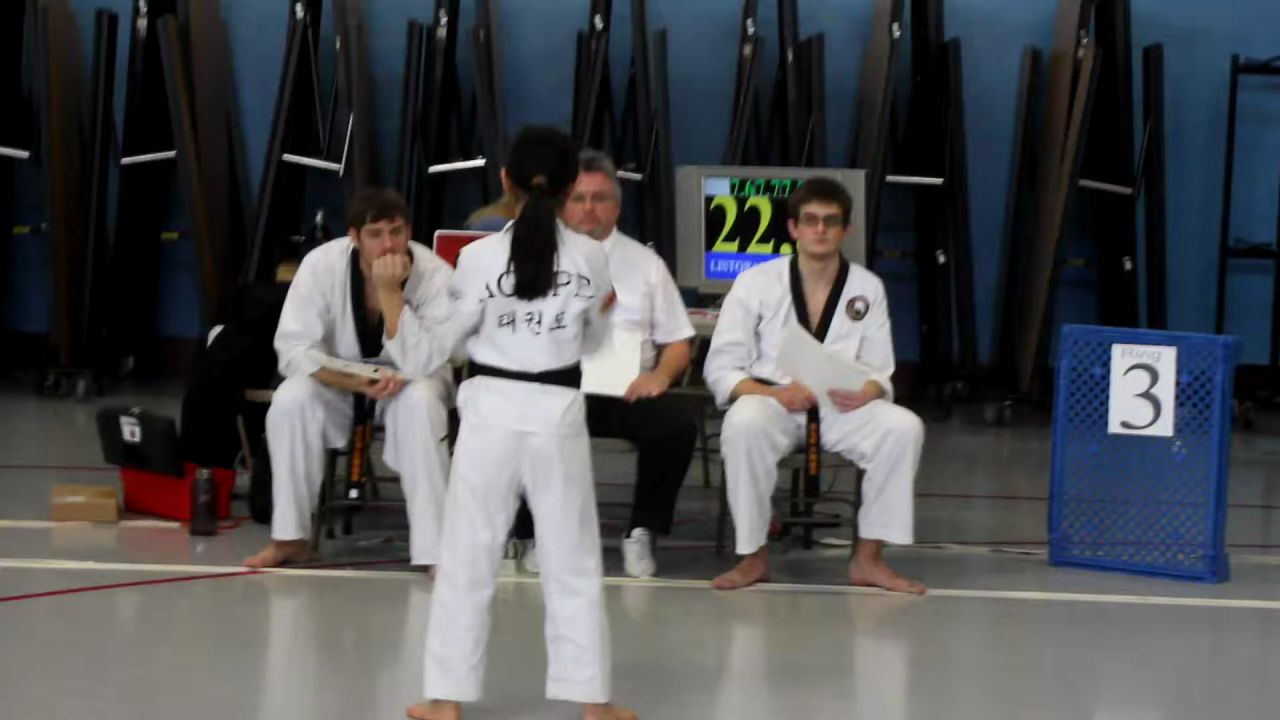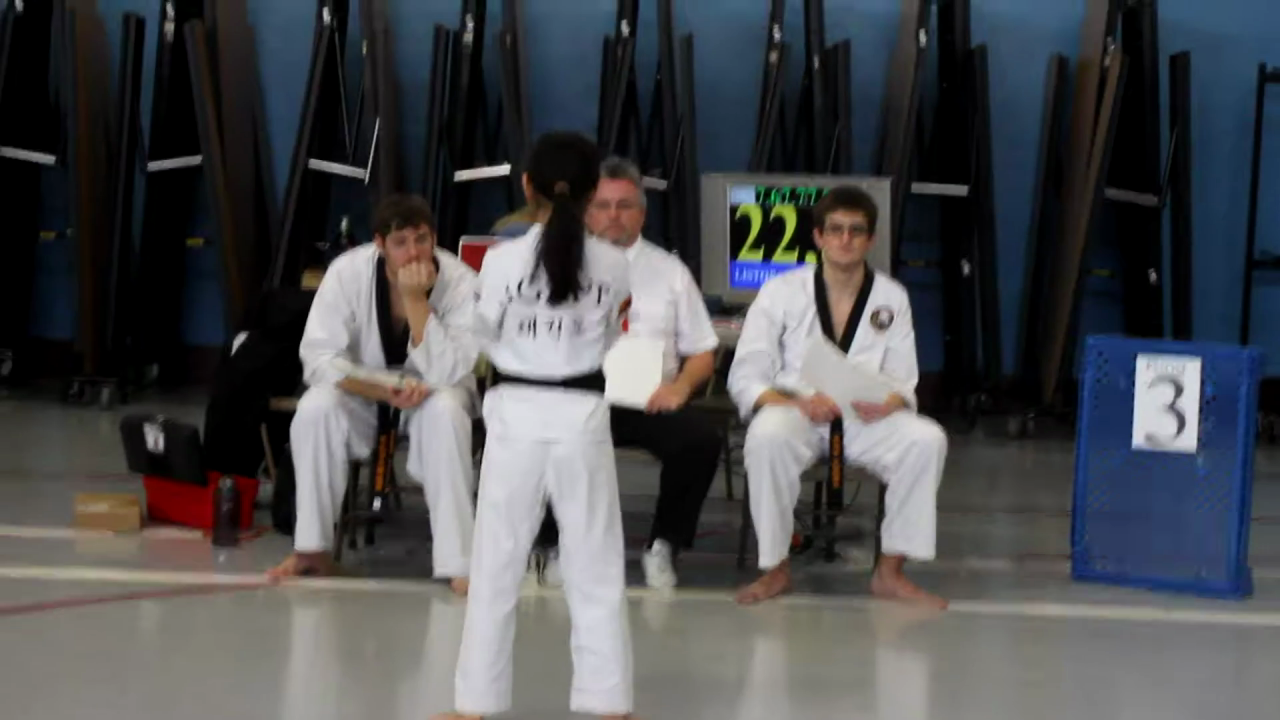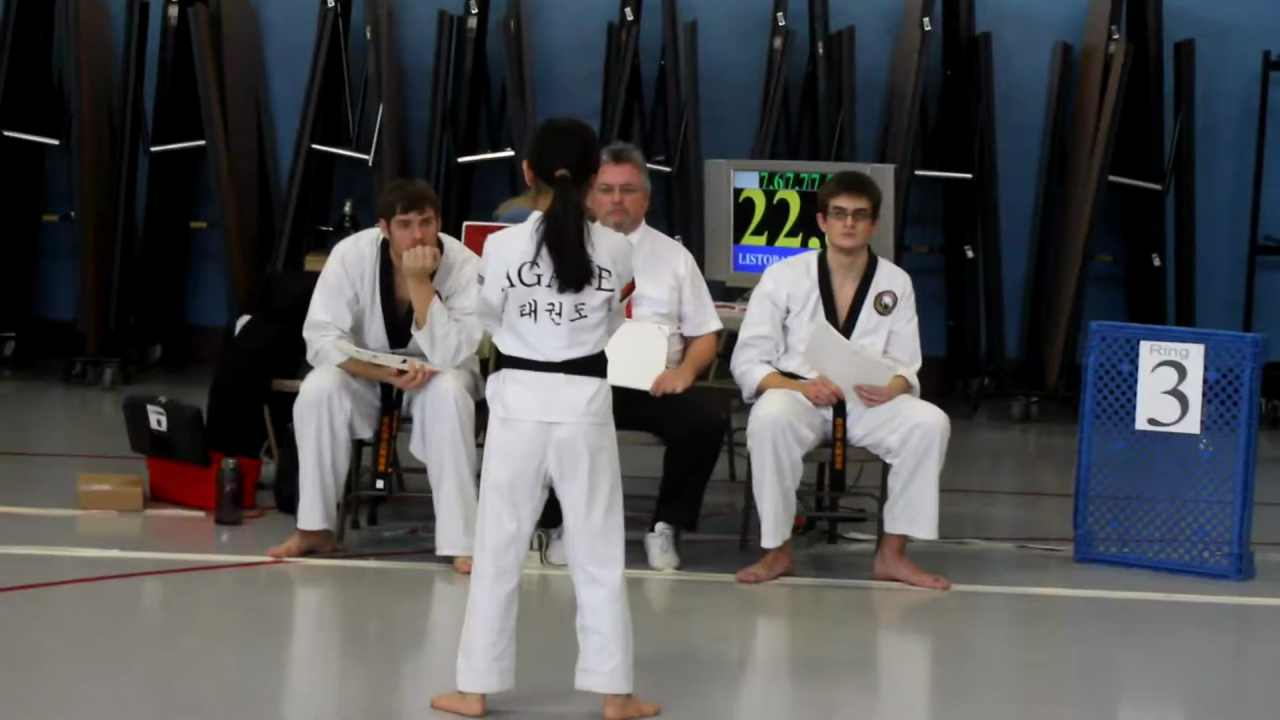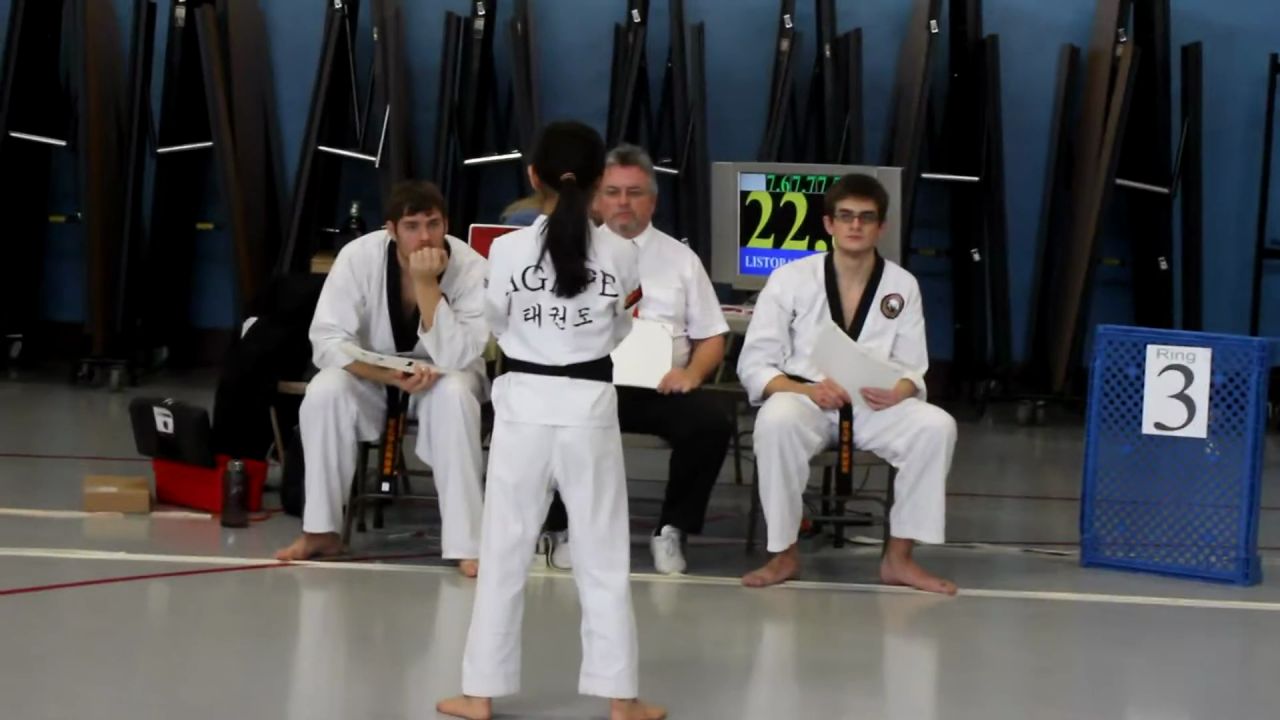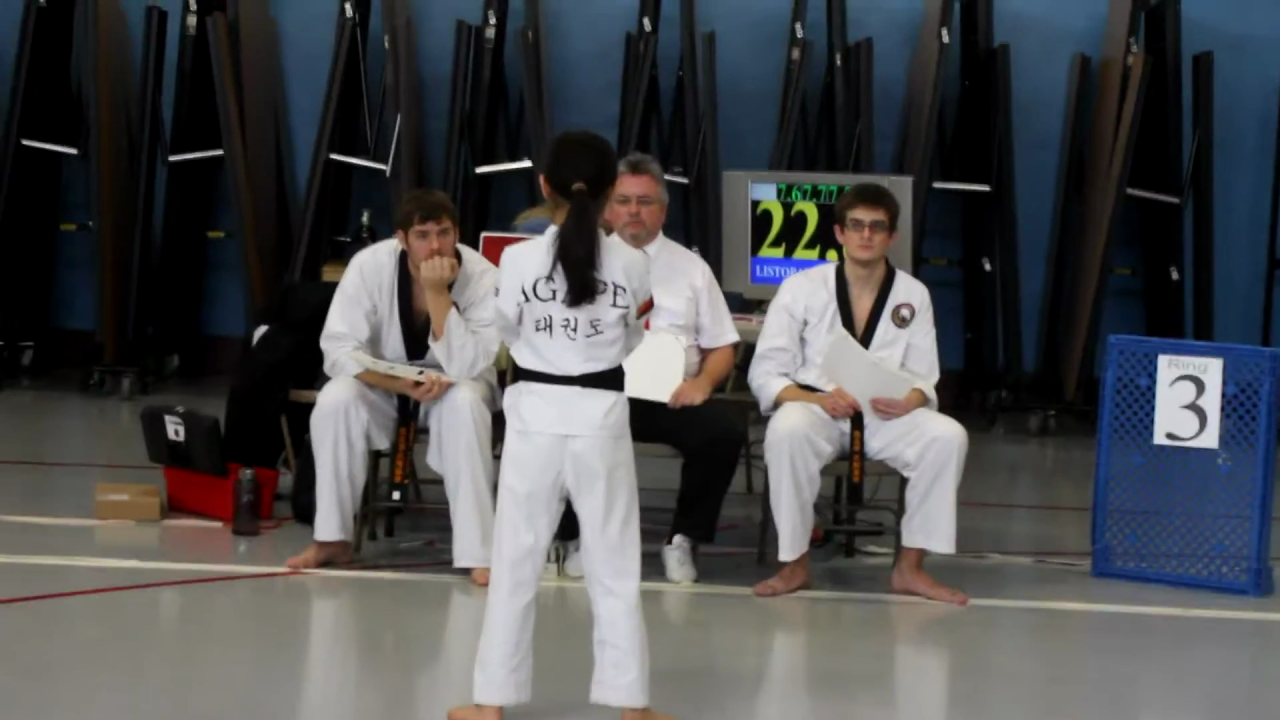
dt=0.2s
person 1, frame 1
left shoulder: (479, 255)
right shoulder: (591, 258)
left elbow: (459, 331)
right elbow: (596, 341)
left hip: (491, 412)
right hip: (557, 415)
left knee: (467, 558)
right knee: (574, 561)
person 1, frame 2
left shoulder: (501, 261)
right shoulder: (611, 264)
left elbow: (486, 337)
left hip: (516, 421)
right hip: (581, 423)
left knee: (496, 568)
right knee: (596, 569)
person 1, frame 3
left shoulder: (503, 245)
right shoulder: (614, 248)
left elbow: (490, 319)
right elbow: (611, 325)
left hip: (519, 402)
right hip: (585, 404)
left knee: (498, 548)
right knee: (598, 550)
person 1, frame 4
left shoulder: (508, 249)
right shoulder: (620, 254)
left elbow: (496, 323)
right elbow: (619, 333)
left hip: (524, 406)
right hip: (589, 409)
left knee: (504, 551)
right knee: (603, 555)
person 1, frame 5
left shoulder: (519, 259)
right shoulder: (630, 264)
left elbow: (507, 332)
right elbow: (629, 341)
left hip: (535, 415)
right hip: (600, 419)
left knee: (515, 560)
right knee: (615, 563)
person 2, frame 1
left shoulder: (646, 263)
left elbow: (678, 342)
left wrist: (661, 374)
left hip: (627, 391)
left knee: (678, 425)
left ankle: (641, 533)
right ankle: (534, 534)
person 2, frame 2
left shoulder: (670, 271)
left elbow: (702, 352)
left wrist: (682, 384)
left hip: (649, 402)
left knee: (702, 437)
left ankle: (663, 545)
right ankle: (555, 545)
person 2, frame 3
left shoulder: (674, 255)
left elbow: (705, 335)
left wrist: (686, 369)
left hip: (653, 385)
left knee: (707, 420)
left ankle: (665, 527)
right ankle: (559, 526)
person 2, frame 4
left shoulder: (681, 258)
left elbow: (712, 337)
left wrist: (692, 371)
left hip: (660, 386)
left knee: (713, 421)
left ankle: (672, 530)
right ankle: (565, 529)
person 2, frame 5
left shoulder: (691, 267)
left elbow: (722, 347)
left wrist: (703, 381)
left hip: (672, 396)
left knee: (725, 431)
left ankle: (682, 539)
right ankle: (577, 537)
person 3, frame 1
left shoulder: (867, 287)
right shoulder: (755, 282)
left elbow: (878, 369)
right elbow: (720, 367)
left wrist: (866, 391)
right wrist: (774, 393)
left hip: (842, 407)
right hip: (772, 402)
left knee: (903, 427)
right knee: (743, 425)
left ankle: (868, 557)
right ankle: (754, 555)
person 3, frame 2
left shoulder: (892, 297)
right shoulder: (780, 292)
left elbow: (903, 380)
right elbow: (744, 377)
left wrist: (890, 403)
right wrist: (796, 404)
left hip: (865, 419)
right hip: (795, 414)
left knee: (926, 440)
right knee: (766, 437)
left ankle: (890, 571)
right ankle: (775, 567)
person 3, frame 3
left shoulder: (896, 282)
right shoulder: (784, 276)
left elbow: (905, 364)
right elbow: (747, 360)
left wrist: (892, 387)
right wrist: (800, 387)
left hip: (869, 402)
right hip: (798, 396)
left knee: (930, 423)
right knee: (770, 419)
left ankle: (892, 553)
right ankle: (778, 549)
person 3, frame 4
left shoulder: (903, 285)
right shoulder: (790, 278)
left elbow: (912, 367)
right elbow: (754, 362)
left wrist: (899, 390)
right wrist: (807, 390)
left hip: (875, 405)
right hip: (805, 399)
left knee: (936, 426)
right knee: (776, 422)
left ankle: (899, 556)
right ankle: (783, 552)
person 3, frame 5
left shoulder: (914, 294)
right shoulder: (801, 287)
left elbow: (923, 376)
right elbow: (765, 371)
left wrist: (909, 399)
right wrist: (817, 398)
left hip: (887, 415)
right hip: (815, 409)
left knee: (948, 436)
right knee: (787, 431)
left ankle: (910, 566)
right ankle: (795, 561)
person 4, frame 1
left shoulder: (435, 276)
right shoulder: (322, 265)
left elbow: (422, 364)
right elbow: (293, 349)
left wrist: (390, 293)
right wrist: (359, 383)
left hip: (408, 381)
right hip: (337, 382)
left knee: (421, 405)
right knee: (290, 402)
left ankle: (435, 548)
right ankle: (289, 536)
person 4, frame 2
left shoulder: (461, 283)
right shoulder: (347, 272)
left elbow: (447, 374)
right elbow: (319, 357)
left wrist: (416, 300)
right wrist: (383, 392)
left hip: (432, 390)
right hip: (362, 388)
left knee: (445, 413)
right knee: (315, 410)
left ankle: (457, 560)
right ankle: (311, 547)
person 4, frame 3
left shoulder: (465, 266)
right shoulder: (352, 255)
left elbow: (450, 355)
right elbow: (322, 338)
left wrist: (420, 283)
right wrist: (388, 373)
left hip: (437, 371)
right hip: (365, 370)
left knee: (448, 395)
right knee: (318, 391)
left ankle: (461, 541)
right ankle: (315, 526)
person 4, frame 4
left shoulder: (472, 269)
right shoulder: (359, 257)
left elbow: (457, 359)
right elbow: (329, 341)
left wrist: (427, 284)
right wrist: (393, 376)
left hip: (441, 374)
right hip: (371, 372)
left knee: (454, 397)
right knee: (324, 393)
left ankle: (467, 543)
right ankle: (320, 529)
person 4, frame 5
left shoulder: (483, 278)
right shoulder: (370, 265)
left elbow: (468, 367)
right elbow: (339, 349)
left wrist: (437, 293)
right wrist: (404, 385)
left hip: (453, 384)
right hip: (381, 381)
left knee: (464, 406)
right knee: (334, 402)
left ankle: (477, 552)
right ankle: (331, 537)
